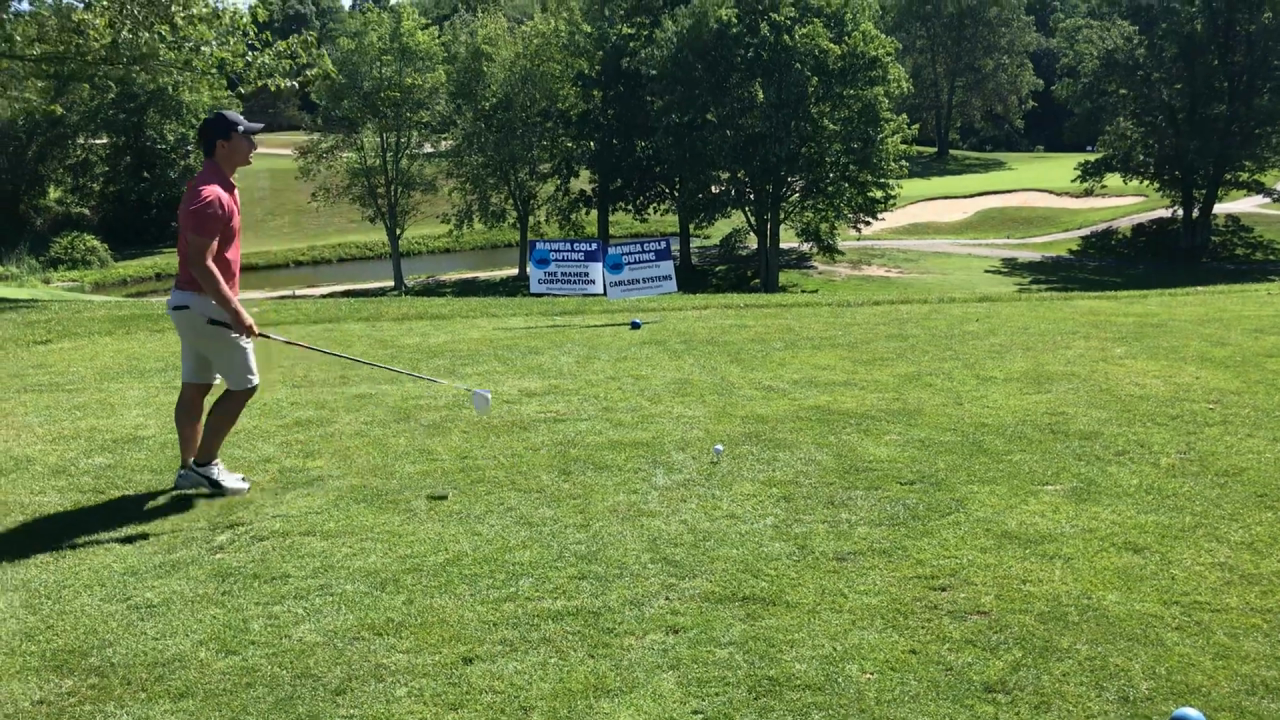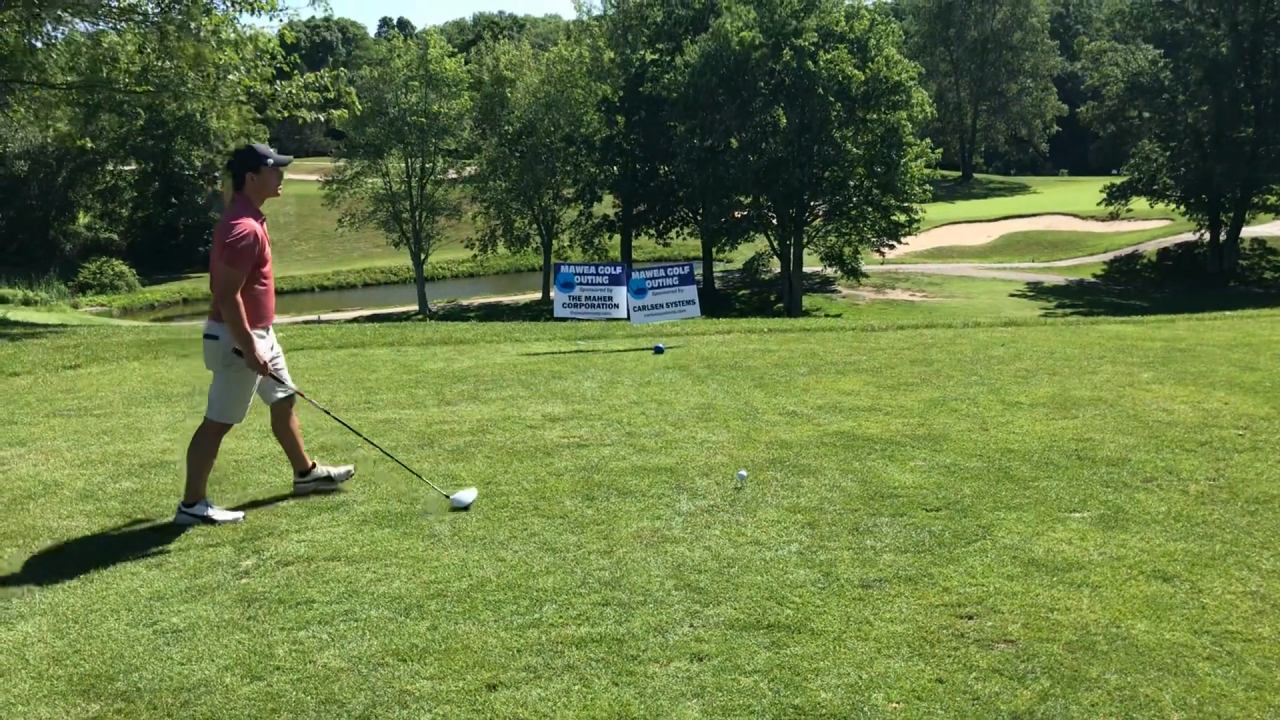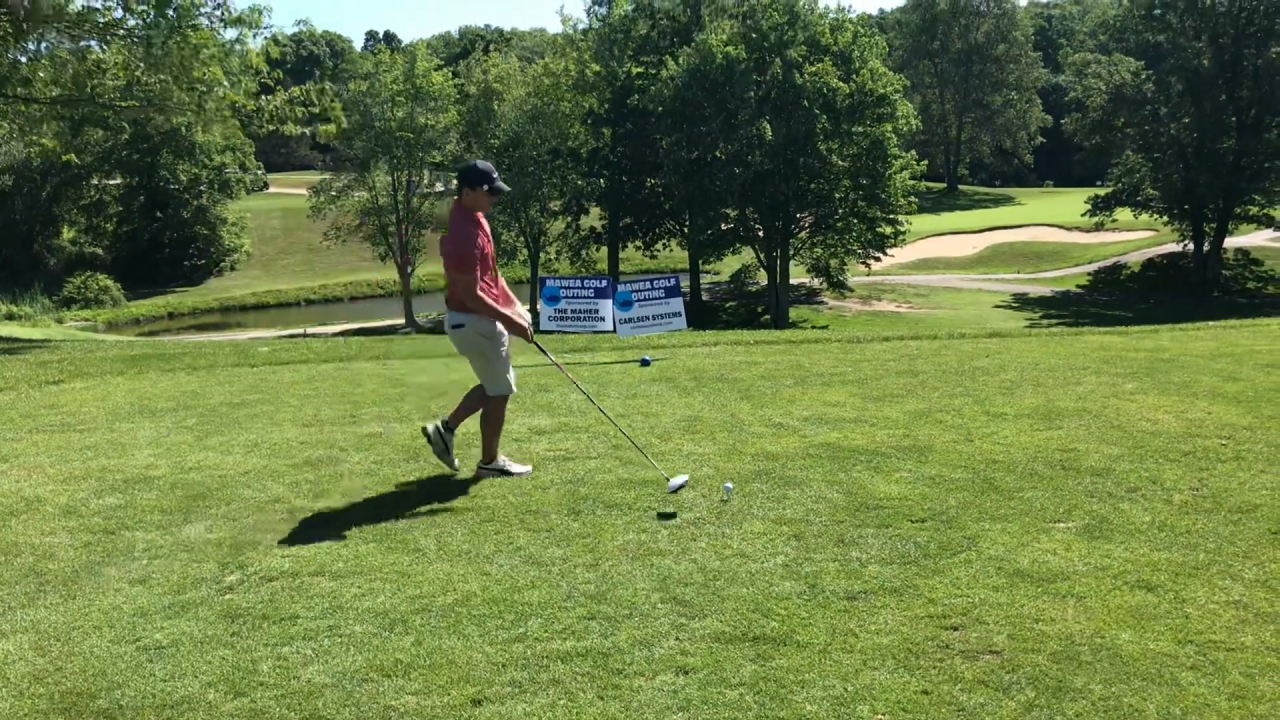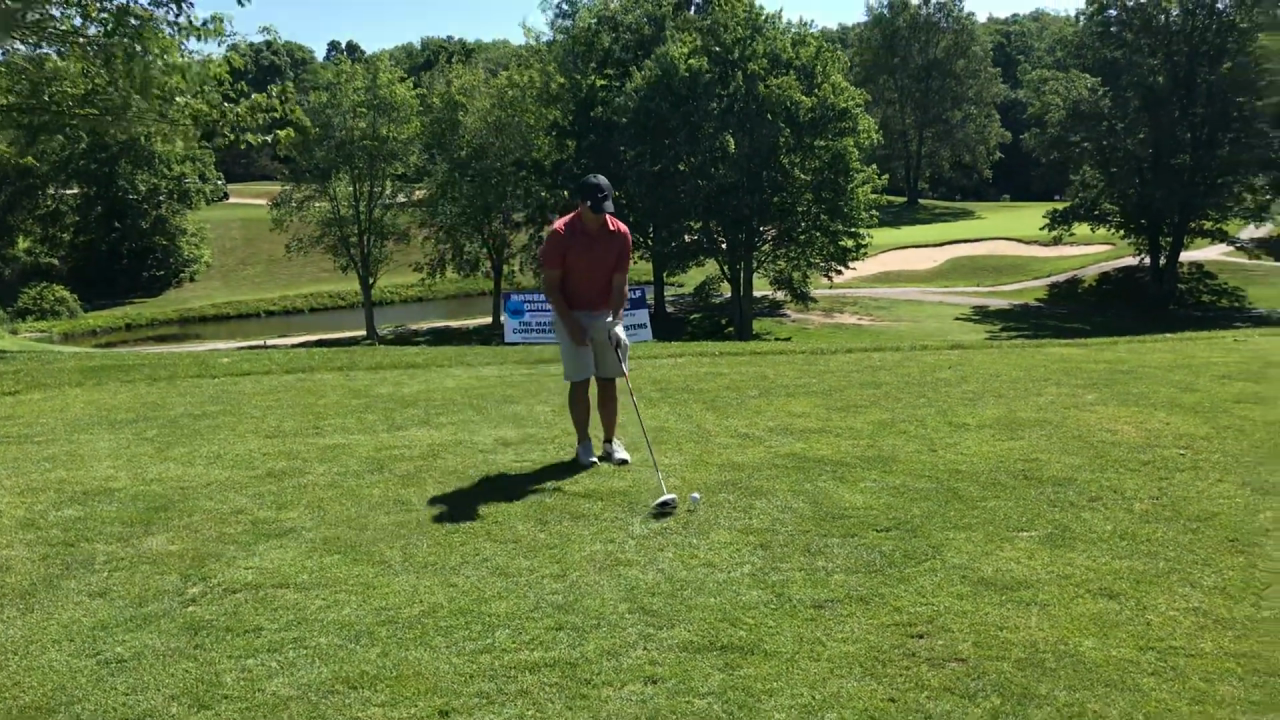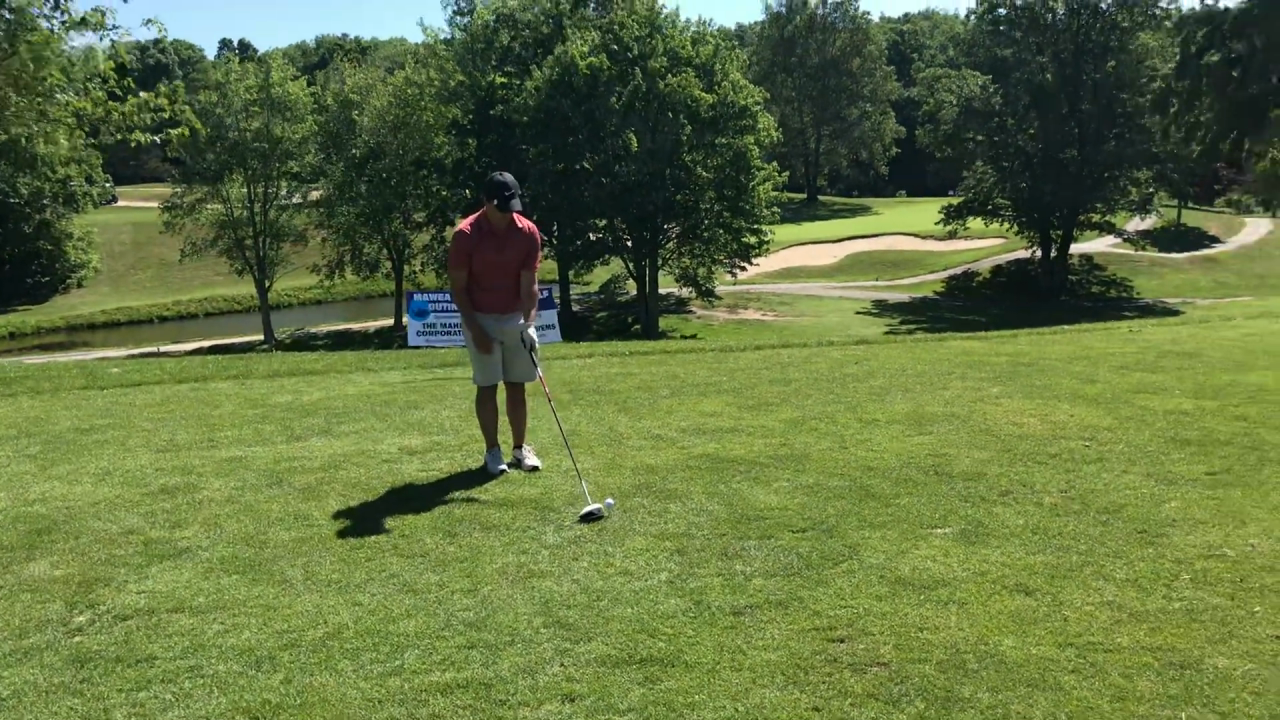
dt=1s
person 1, frame 1
left shoulder: (218, 187)
right shoulder: (211, 196)
right elbow: (201, 263)
right wrist: (236, 312)
left hip: (199, 303)
right hip: (206, 306)
left knee: (197, 387)
right knee: (243, 384)
left ankle: (196, 465)
right ankle: (202, 466)
person 1, frame 2
left shoulder: (248, 218)
right shoulder: (243, 229)
right elbow: (229, 295)
right wrist: (249, 347)
left hip: (257, 334)
right hip: (239, 339)
left knee: (284, 402)
right knee: (218, 421)
left ankle: (307, 473)
right ankle: (192, 503)
person 1, frame 3
left shoulder: (477, 219)
right shoulder: (462, 233)
right elbow: (469, 294)
left wrist: (513, 303)
right wrist: (509, 321)
left hip: (487, 318)
right hip: (474, 321)
left knee: (494, 386)
right knee: (499, 391)
left ankle: (445, 429)
right ankle: (490, 460)
person 1, frame 4
left shoulder: (621, 234)
right shoulder: (560, 234)
left elbow: (620, 284)
right elbow: (551, 285)
left wrist: (616, 322)
right wrist: (571, 323)
left hip: (606, 315)
right hip: (571, 316)
left knee: (608, 382)
right knee: (580, 382)
left ankle: (610, 442)
right ankle: (584, 443)
person 1, frame 5
left shoulder: (528, 232)
right shoulder: (465, 234)
left elbow: (529, 283)
right elbow: (458, 288)
left wrist: (529, 323)
right wrist: (475, 329)
left hip: (515, 318)
right hip: (480, 319)
left knee: (517, 386)
right knee: (487, 387)
left ankle: (520, 448)
right ankle: (492, 451)
